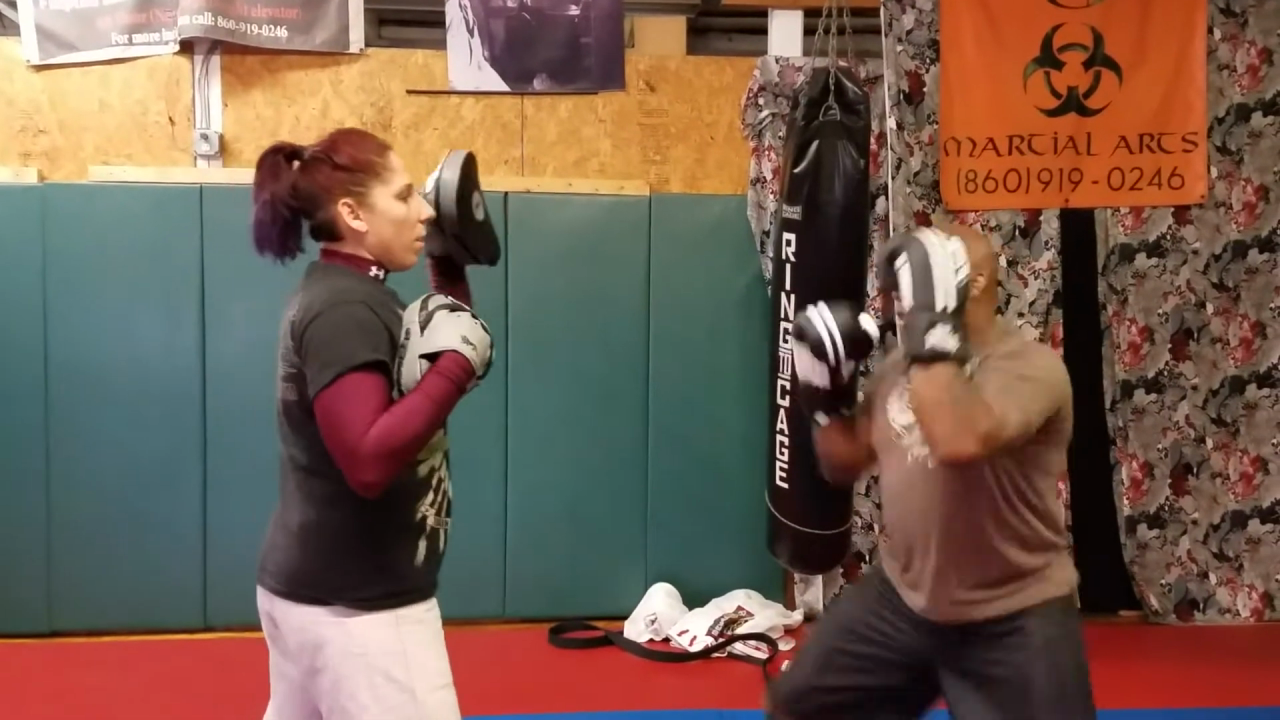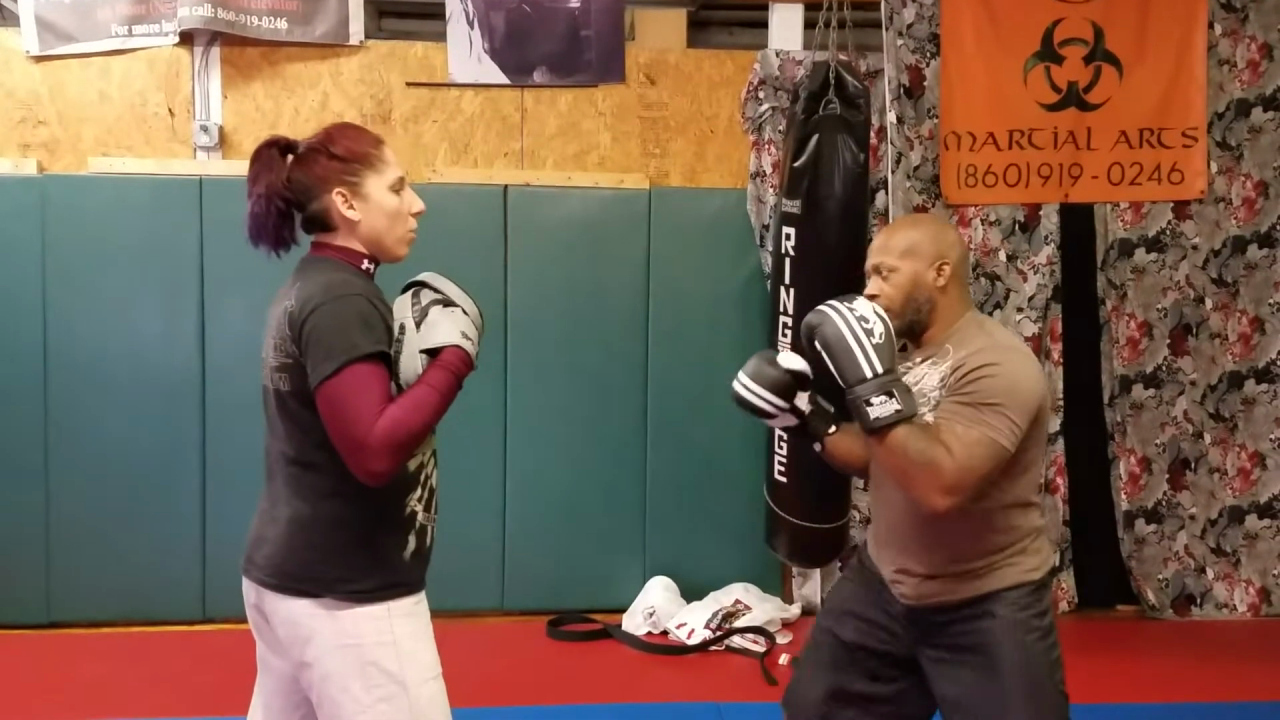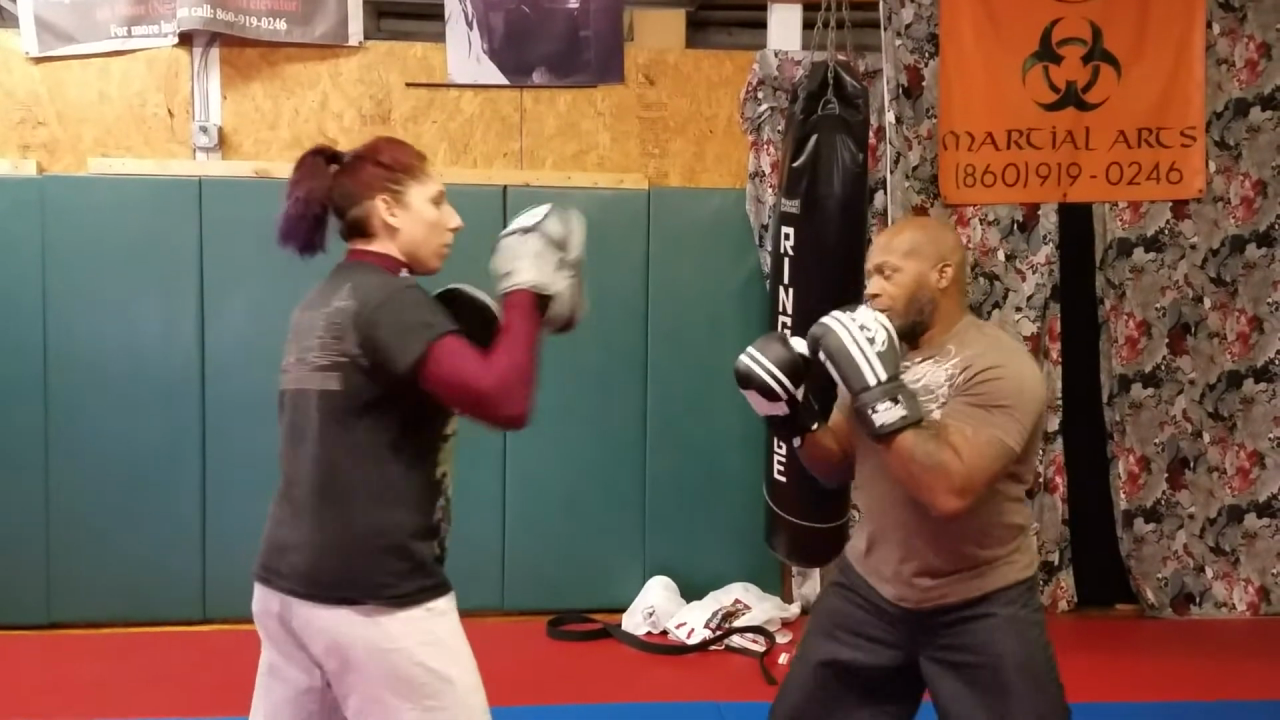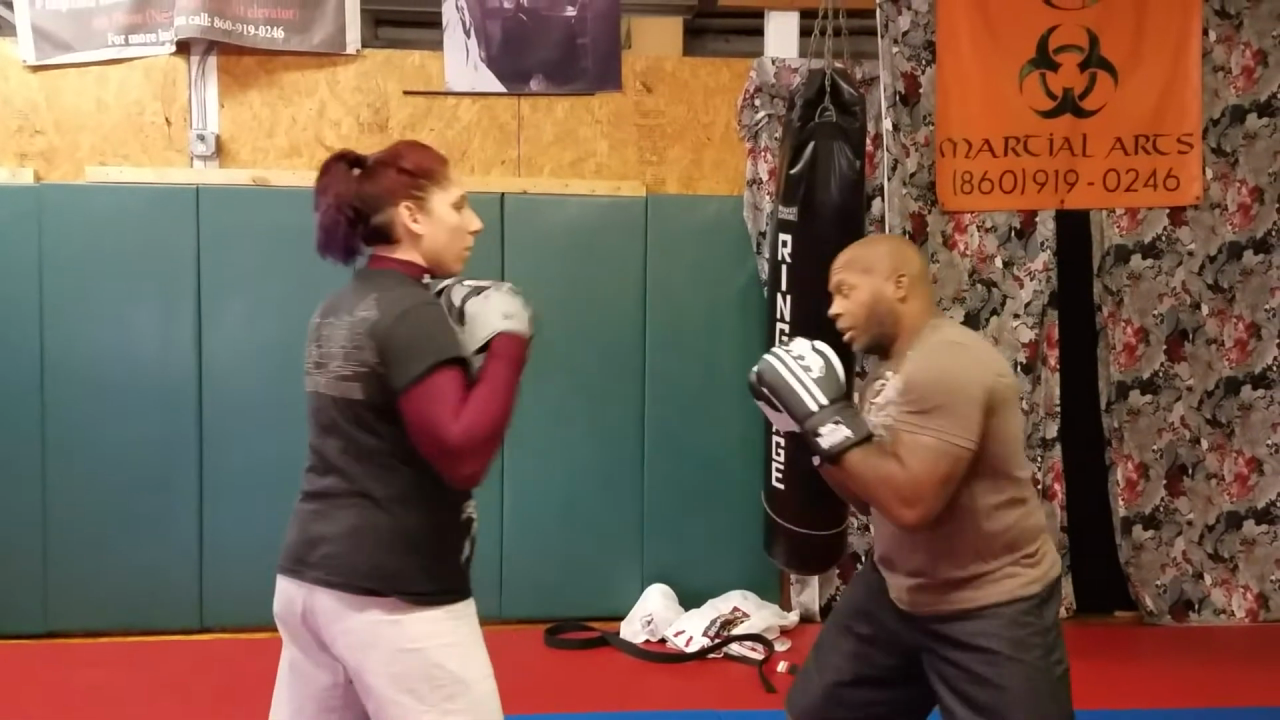
dt=0.7s
person 1, frame 1
left shoulder: (343, 293)
right shoulder: (344, 309)
right elbow: (369, 461)
left wrist: (450, 265)
right wrist: (456, 363)
left hip: (305, 586)
right hip: (359, 601)
person 1, frame 2
left shoulder: (312, 288)
right shoulder: (341, 302)
right elbow: (375, 452)
right wrist: (454, 357)
left hip: (286, 575)
right hip: (349, 594)
person 1, frame 3
left shoulder: (323, 304)
right shoulder: (392, 302)
right elbow: (507, 402)
left wrist: (460, 339)
right wrist: (526, 288)
right hip: (377, 592)
person 1, frame 4
left shoulder: (340, 308)
right shoulder: (413, 315)
right elbow: (464, 456)
left wrist: (464, 351)
right wrist: (507, 341)
left hip: (313, 577)
right hip: (400, 594)
person 2, frame 1
left shoulder: (1029, 366)
right shoulder: (900, 364)
left elbow: (960, 440)
right elbow: (841, 464)
left wrist: (932, 324)
right wrist: (823, 390)
left hip: (1016, 618)
right hip: (901, 600)
person 2, frame 2
left shoulder: (998, 365)
right shoulder: (890, 349)
left elbow: (939, 488)
left wrist: (874, 384)
right wrist: (807, 417)
left hip: (989, 602)
right hip: (886, 580)
person 2, frame 3
left shoulder: (998, 366)
right shoulder: (879, 349)
left elbow: (951, 490)
right elbow: (836, 464)
left wrist: (880, 391)
right wrist: (793, 413)
left hip: (982, 604)
right hip: (871, 588)
person 2, frame 4
left shoulder: (952, 365)
right shoulder: (888, 370)
left elbow: (910, 501)
right elbow: (869, 494)
left wrist: (825, 415)
right wrist: (808, 423)
left hip: (993, 609)
right hip: (895, 592)
